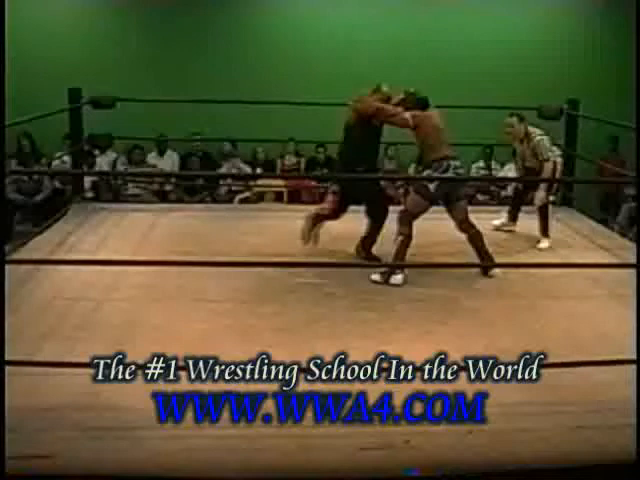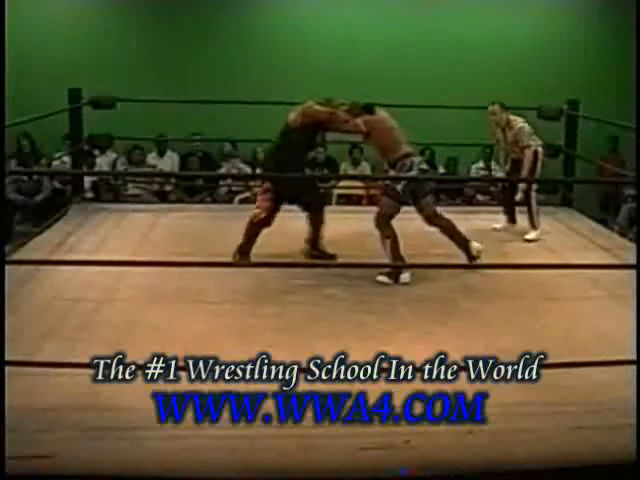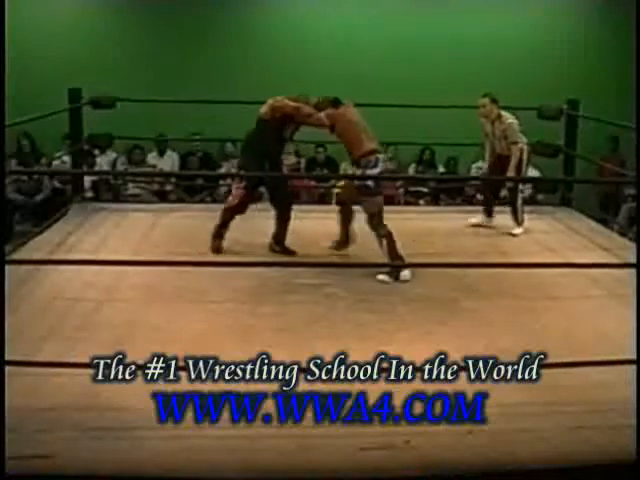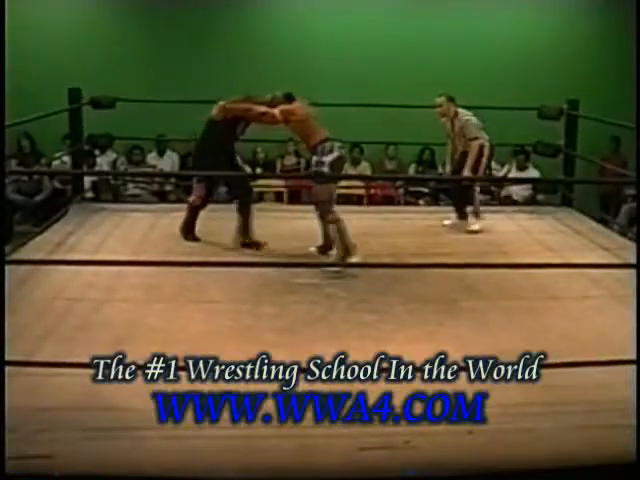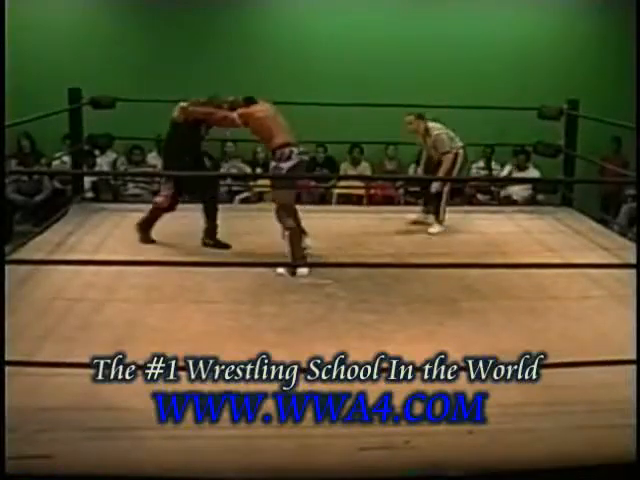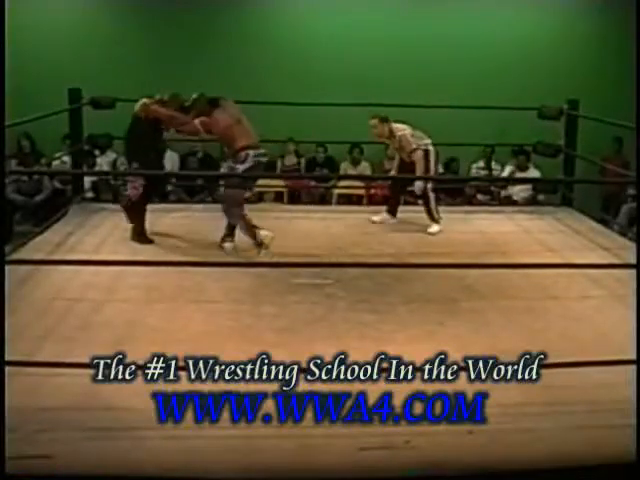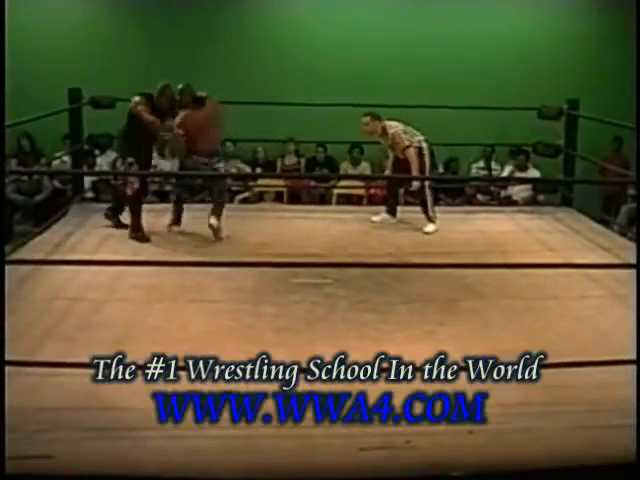
dt=0.5s
person 1, frame 1
left shoulder: (417, 116)
right shoulder: (432, 112)
left elbow: (386, 116)
left wrist: (373, 107)
left hip: (438, 171)
right hip: (455, 170)
left knee: (406, 218)
right knee: (464, 222)
left ankle: (396, 271)
right ankle: (488, 264)
person 1, frame 2
left shoulder: (367, 121)
right shoulder: (379, 113)
left hip: (403, 170)
right hip: (417, 165)
left knee: (382, 221)
right knee: (432, 216)
left ankle: (399, 271)
right ankle: (469, 247)
person 1, frame 3
left shoulder: (334, 114)
right shoulder: (348, 109)
left hip: (368, 166)
right hip: (371, 162)
left knee: (375, 220)
right knee: (343, 197)
left ankle: (399, 267)
right ankle: (345, 240)
person 1, frame 4
left shoulder: (288, 110)
right shoulder: (298, 105)
left hip: (324, 154)
right hip: (327, 152)
left knee: (324, 206)
right knee: (319, 202)
left ankle: (346, 252)
right ankle: (328, 244)
person 1, frame 5
left shoulder: (247, 113)
right shoulder: (264, 105)
left elbow: (220, 119)
left wrist: (192, 111)
left hip: (285, 157)
right hip: (295, 155)
left knee: (283, 212)
right knee: (286, 205)
left ankle: (299, 264)
right ankle: (302, 238)
person 1, frame 6
left shoulder: (209, 121)
right shoulder: (228, 105)
left hip: (244, 158)
right hip: (258, 155)
left knee: (230, 205)
right knee: (235, 200)
left ankle: (258, 234)
right ankle: (228, 238)
person 1, frame 7
left shoulder: (184, 118)
right shoulder: (212, 106)
left hip: (193, 159)
right hip: (213, 159)
left knee: (180, 189)
right knee: (219, 191)
left ankle: (175, 222)
right ankle: (215, 218)
person 2, frame 1
right shoulder: (358, 107)
left hip: (367, 172)
right hip: (347, 170)
left knee: (380, 210)
right knee: (332, 210)
left ankle: (364, 249)
right ankle: (315, 220)
person 2, frame 2
left shoulder: (323, 122)
right shoulder: (306, 112)
right elbow: (332, 114)
left hip: (295, 169)
right hip: (275, 168)
left knee: (317, 203)
right knee: (263, 213)
left ankle: (313, 247)
right ankle: (243, 251)
person 2, frame 3
left shoulder: (298, 115)
right shoulder: (275, 106)
left elbow: (317, 119)
right elbow: (299, 109)
left hip: (272, 161)
right hip: (252, 158)
left knee: (285, 201)
right knee: (239, 200)
left ankle: (277, 242)
right ankle: (218, 235)
person 2, frame 4
left shoulder: (245, 114)
right shoulder: (224, 109)
left elbow: (267, 117)
right elbow: (250, 109)
right wrist: (269, 112)
left hip: (226, 156)
right hip: (206, 156)
left knee: (244, 191)
right knee: (200, 196)
left ankle: (244, 235)
right ankle: (187, 229)
person 2, frame 5
right shoulder: (184, 109)
left hip: (193, 158)
right hip: (174, 158)
left knee: (210, 194)
right knee: (170, 198)
left ankle: (210, 236)
right ankle: (144, 226)
person 2, frame 6
left shoulder: (167, 113)
right shoulder: (147, 105)
right elbow: (169, 115)
right wrist: (187, 119)
left hip: (153, 148)
right hip: (136, 149)
left knee: (156, 183)
right knee: (141, 188)
left ankle: (129, 204)
right ankle: (138, 231)
person 2, frame 7
left shoulder: (165, 108)
right shoulder: (141, 102)
right elbow: (152, 122)
right wrist: (170, 129)
left hip: (145, 147)
right hip: (131, 146)
left knee: (140, 184)
right knee: (136, 185)
left ankle: (113, 212)
right ankle: (135, 229)
person 3, frame 1
left shoulder: (538, 139)
right shoulder: (514, 137)
left elbow: (548, 164)
right elbow: (520, 157)
left wrist: (542, 188)
right wrist: (521, 176)
left hip: (552, 164)
right hip: (532, 166)
left knee: (542, 200)
right knee: (518, 192)
left ankle: (545, 237)
right ankle: (509, 221)
person 3, frame 2
left shoulder: (519, 126)
right shoulder: (495, 127)
left elbow: (529, 151)
right elbow: (501, 148)
left wrist: (524, 176)
right wrist: (505, 167)
left hip: (533, 155)
right hip: (517, 157)
left knee: (529, 190)
right knee: (506, 189)
left ankle: (535, 229)
right ankle: (510, 221)
person 3, frame 3
left shoulder: (509, 122)
right shoulder: (485, 121)
left elbow: (516, 148)
left wrist: (511, 171)
right wrist: (487, 163)
left hip: (517, 154)
right hip: (500, 155)
left knee: (513, 189)
right knee: (488, 185)
left ankle: (519, 224)
right ankle: (486, 217)
person 3, frame 4
left shoulder: (466, 119)
right shoulder: (446, 120)
left elbow: (474, 144)
right elbow: (451, 142)
left wrist: (468, 169)
right wrist: (450, 164)
left hip: (480, 149)
right hip: (465, 151)
left knee: (469, 184)
right knee: (456, 186)
left ankle: (476, 219)
right ankle: (461, 217)
person 3, frame 5
left shoulder: (437, 133)
right shoulder: (420, 133)
left elbow: (448, 156)
right elbow: (426, 150)
left wrist: (438, 178)
right wrist: (421, 169)
left hip: (454, 155)
right hip: (438, 156)
left knee: (440, 188)
left ankle: (439, 223)
right ankle: (426, 214)
person 3, frame 6
left shoulder: (402, 133)
right shoulder: (387, 135)
left elbow: (418, 154)
left wrist: (419, 178)
right wrist: (395, 170)
left hip: (425, 152)
right hip: (408, 156)
left knee: (424, 188)
right knee: (396, 183)
left ankle: (435, 222)
right ankle: (390, 214)
person 3, frame 7
left shoulder: (394, 131)
right shoulder: (381, 132)
left elbow: (410, 151)
left wrist: (415, 176)
right wrist: (389, 169)
left hip: (418, 150)
right hip: (402, 153)
left knee: (421, 186)
right knee: (392, 181)
left ankle: (431, 221)
right ankle: (390, 213)
